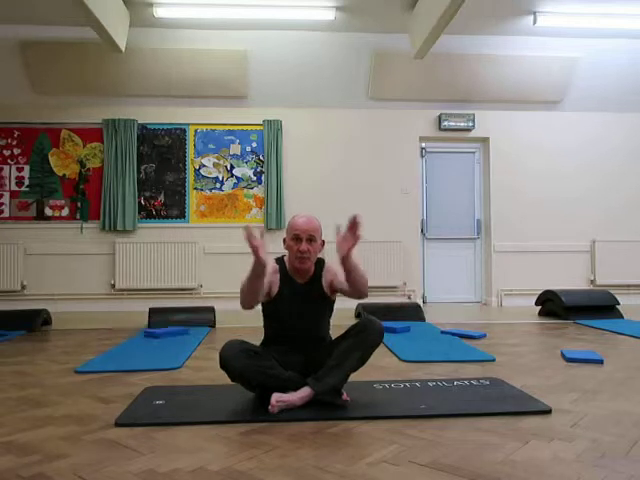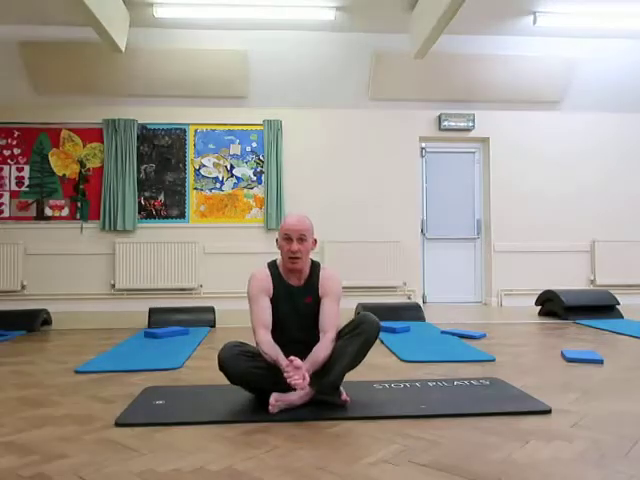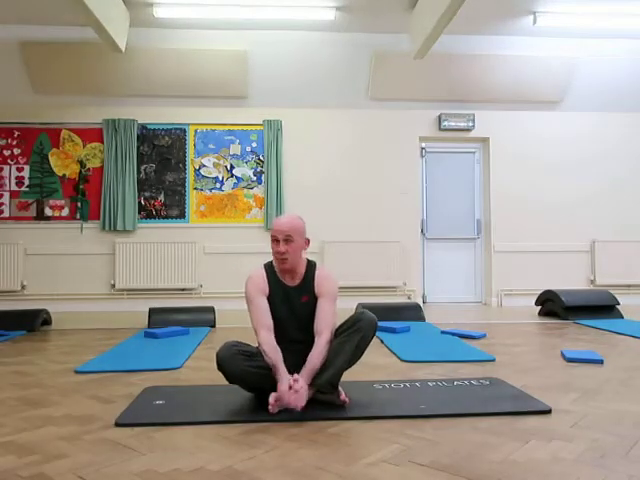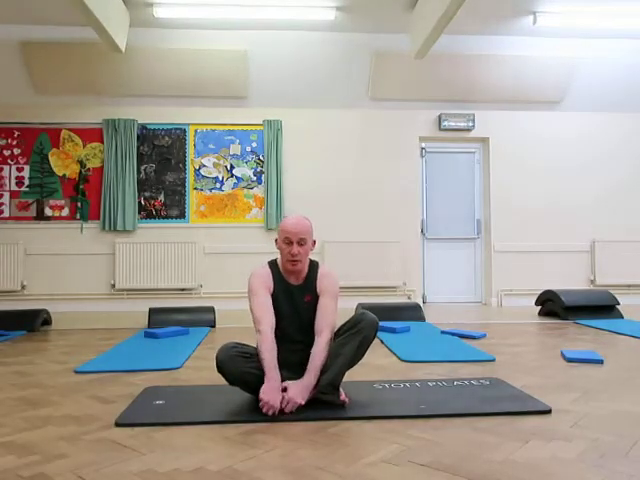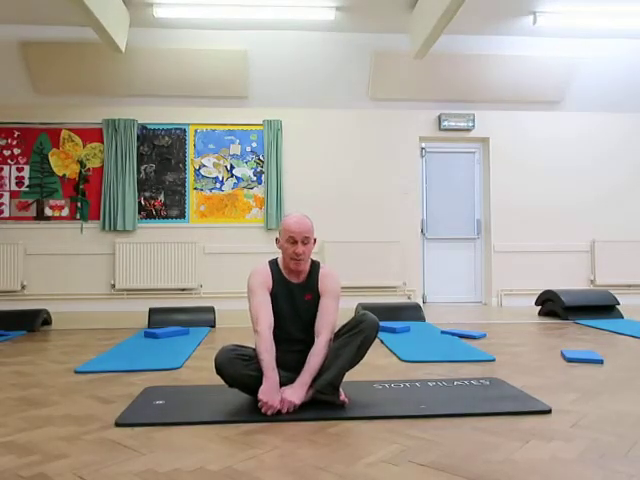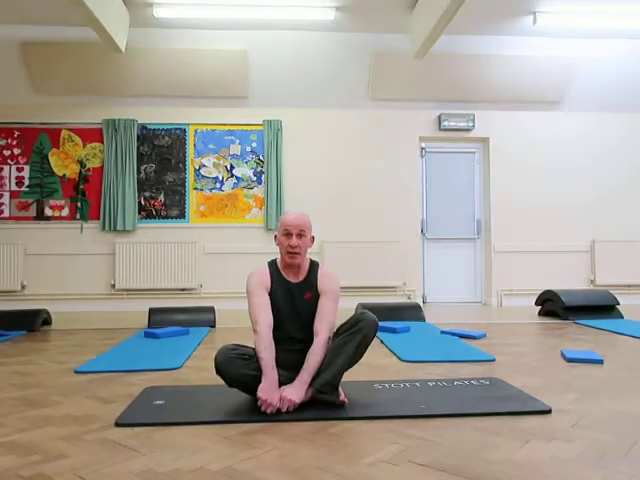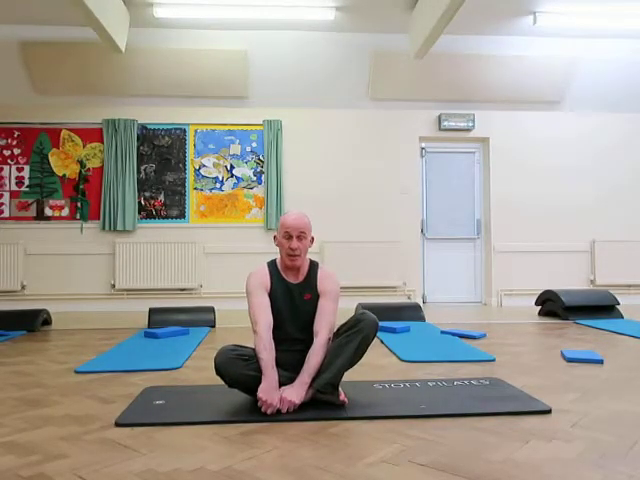
dt=0.7s
person 1, frame 1
left shoulder: (329, 273)
right shoulder: (270, 270)
left elbow: (360, 292)
right elbow: (247, 303)
left wrist: (346, 258)
right wrist: (260, 263)
left hip: (320, 359)
right hip: (276, 360)
left knee: (372, 328)
right knee: (231, 353)
left ankle: (303, 394)
right ankle: (323, 390)
person 1, frame 2
left shoulder: (328, 279)
right shoulder: (261, 279)
left elbow: (328, 335)
right elbow: (262, 334)
left wrist: (306, 368)
right wrist: (284, 365)
left hip: (315, 360)
right hip: (277, 361)
left knee: (369, 323)
right knee: (229, 355)
left ankle: (305, 392)
right ankle: (321, 389)
person 1, frame 3
left shoulder: (323, 279)
right shoulder: (258, 280)
left elbow: (323, 337)
right elbow: (265, 335)
left wrist: (303, 380)
right wrist: (283, 376)
left hip: (313, 359)
right hip: (277, 360)
left knee: (366, 321)
right knee: (227, 355)
left ankle: (310, 387)
right ankle: (321, 389)
person 1, frame 4
left shoulder: (325, 278)
right shoulder: (261, 277)
left elbow: (324, 335)
right elbow: (264, 330)
left wrist: (306, 382)
right wrist: (272, 380)
left hip: (314, 358)
right hip: (277, 360)
left knee: (368, 321)
right knee: (226, 356)
left ankle: (311, 388)
right ankle: (321, 389)
person 1, frame 5
left shoulder: (327, 278)
right shoulder: (261, 276)
left elbow: (323, 336)
right elbow: (263, 330)
left wrist: (301, 385)
right wrist: (270, 381)
left hip: (314, 360)
right hip: (277, 360)
left knee: (368, 322)
right knee: (225, 358)
left ankle: (309, 391)
right ankle: (320, 390)
person 1, frame 6
left shoulder: (326, 279)
right shoulder: (260, 277)
left elbow: (322, 336)
right elbow: (262, 330)
left wrist: (300, 384)
right wrist: (269, 379)
left hip: (314, 360)
right hip: (277, 360)
left knee: (367, 321)
right knee: (225, 358)
left ankle: (308, 390)
right ankle: (319, 389)
person 1, frame 7
left shoulder: (326, 279)
right shoulder: (259, 278)
left elbow: (322, 336)
right elbow: (262, 331)
left wrist: (300, 385)
right wrist: (269, 380)
left hip: (314, 360)
right hip: (276, 361)
left knee: (367, 321)
right knee: (225, 358)
left ankle: (308, 390)
right ankle: (319, 389)
